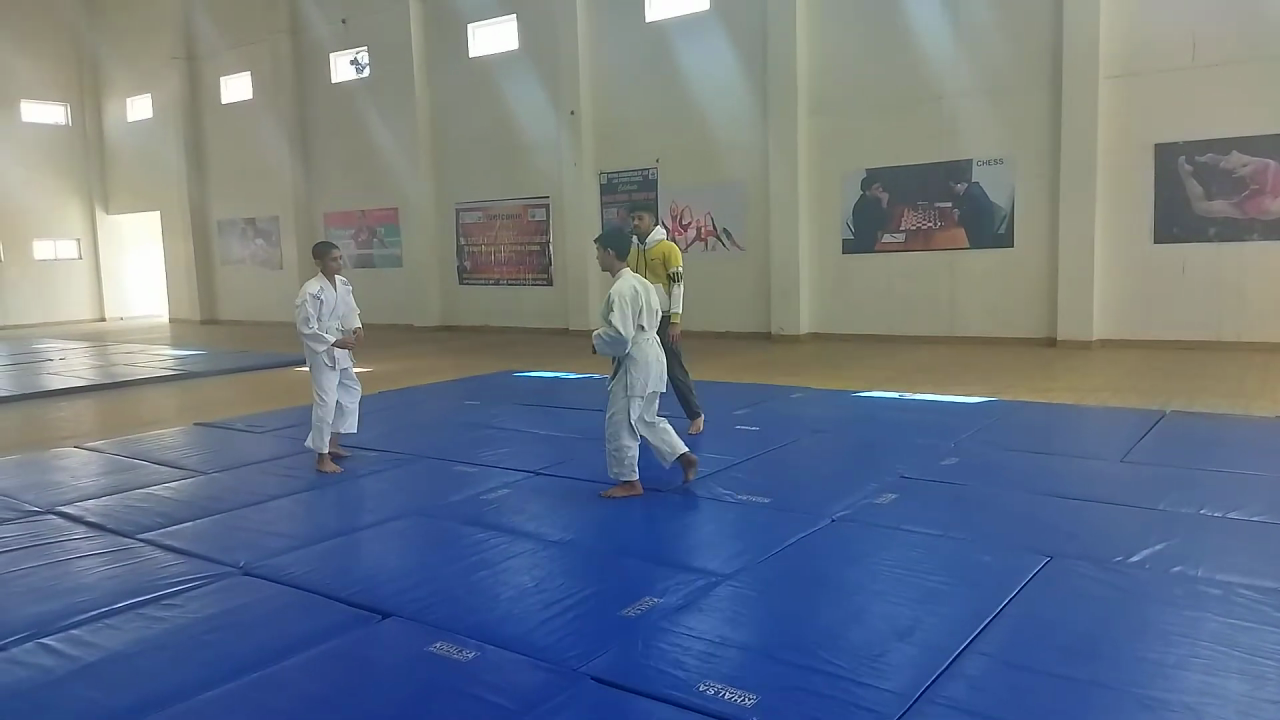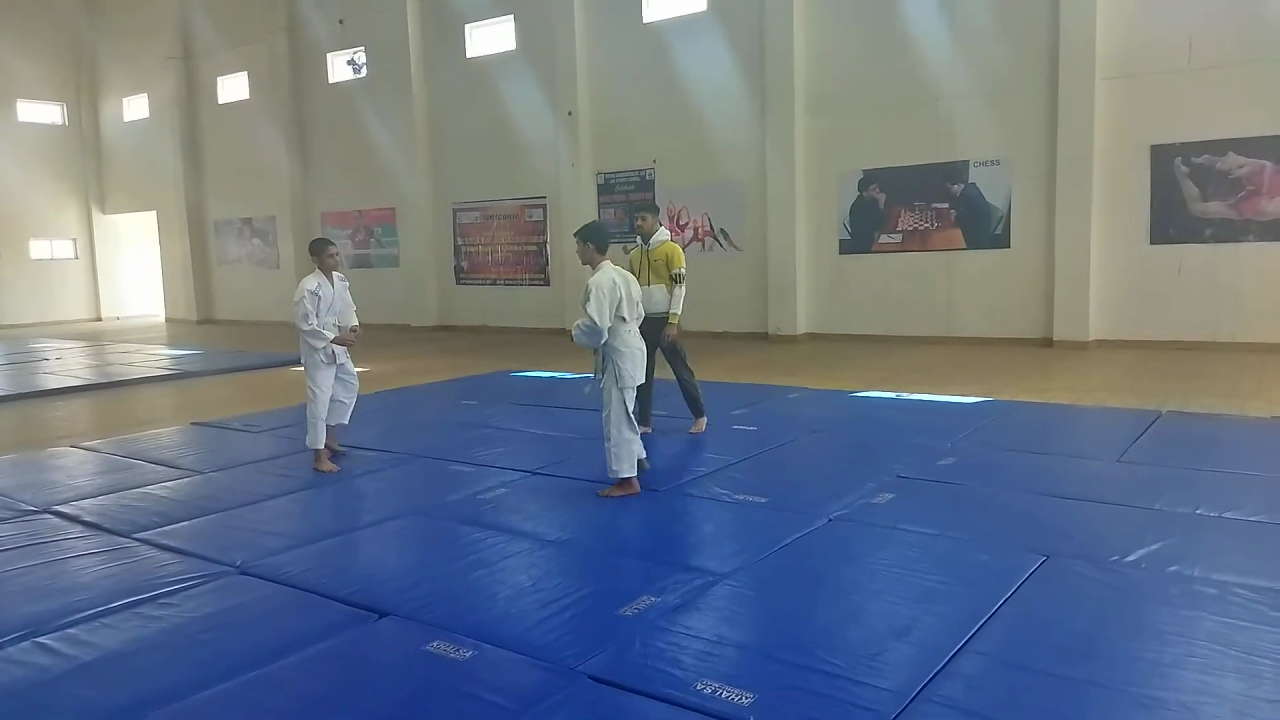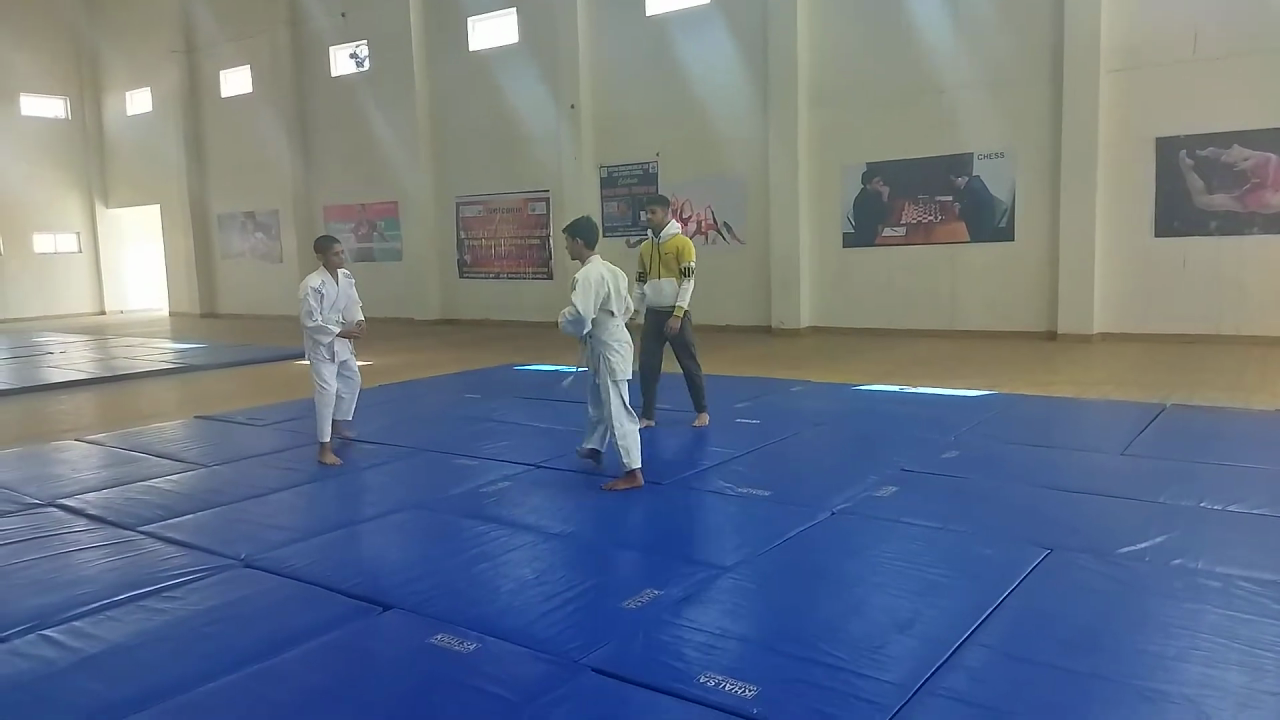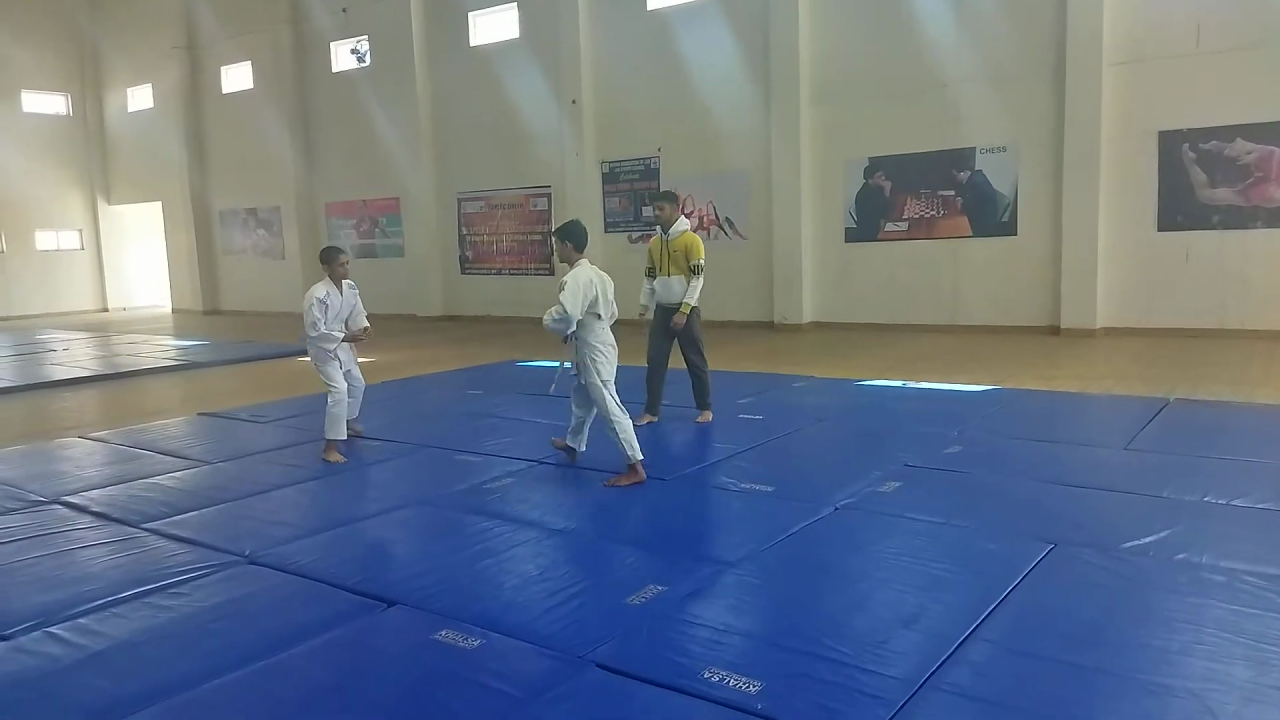
dt=0.1s
person 1, frame 1
left shoulder: (620, 289)
right shoulder: (642, 282)
left elbow: (620, 336)
left wrist: (598, 340)
left hip: (635, 363)
right hip: (651, 357)
left knee: (619, 421)
right knee: (646, 419)
left ankle: (629, 480)
right ankle: (683, 457)
person 1, frame 2
left shoulder: (599, 281)
right shoulder: (623, 275)
left elbow: (594, 327)
right elbow: (638, 313)
left wrist: (578, 333)
left hip: (619, 354)
right hip: (629, 347)
left knee: (618, 417)
right knee: (619, 413)
left ankle: (627, 480)
right ankle: (637, 458)
person 1, frame 3
left shoulder: (586, 275)
right shoulder: (613, 270)
left elbow: (579, 317)
right elbow: (627, 309)
left wrist: (563, 320)
left hip: (606, 348)
right hip: (616, 341)
left knee: (617, 410)
right knee: (598, 402)
left ankle: (632, 472)
right ankle: (594, 447)
person 1, frame 4
left shoulder: (574, 278)
right shoulder: (599, 275)
left elbow: (566, 316)
right elbow: (612, 313)
left wrist: (549, 318)
left hip: (592, 351)
right hip: (598, 343)
left knee: (608, 407)
right knee: (581, 402)
left ankle: (635, 466)
right ankle: (573, 443)
person 2, frame 1
left shoulder: (668, 248)
right shoulder: (630, 253)
left elbow: (678, 285)
left wrist: (675, 321)
left hip: (665, 319)
left knee: (675, 370)
left ankle: (695, 415)
person 2, frame 2
left shoulder: (671, 249)
right shoulder: (635, 255)
left elbow: (679, 288)
left wrist: (672, 322)
left hip: (666, 321)
right hip: (643, 321)
left knee: (681, 371)
right knee: (642, 374)
left ankle: (700, 416)
right ankle: (644, 423)
person 2, frame 3
left shoulder: (682, 243)
right shoulder: (645, 247)
left elbow: (688, 281)
right elbow: (640, 282)
left wrist: (677, 315)
left hip: (675, 315)
right hip: (652, 314)
left knee: (689, 364)
right knee: (647, 367)
left ankle: (702, 411)
right ankle: (647, 416)
person 2, frame 4
left shoulder: (691, 240)
right shoulder: (654, 243)
left elbow: (697, 279)
right elbow: (649, 279)
left wrist: (683, 311)
right wrist: (643, 310)
left hip: (686, 311)
right hip: (661, 310)
left knee: (695, 361)
right knee: (655, 361)
left ankle: (705, 409)
right ankle: (651, 411)
person 3, frame 1
left shoulder: (343, 284)
right shoulder: (311, 292)
left elbow: (350, 312)
right elbow: (305, 328)
left wrist: (356, 329)
right wrist: (334, 343)
left hip: (339, 349)
right hip: (321, 352)
left knee: (351, 392)
right knee: (325, 401)
left ankle: (332, 443)
right ankle: (322, 457)
person 3, frame 2
left shoulder: (340, 280)
right shoulder: (309, 288)
left elbow: (347, 308)
right elbow: (305, 325)
left wrist: (353, 326)
right wrist: (334, 338)
left hip: (336, 345)
right hip: (317, 348)
left knee: (348, 385)
right knee: (319, 398)
left ankle: (329, 436)
right ankle: (319, 455)
person 3, frame 3
left shoulder: (346, 277)
right shoulder: (312, 285)
left elbow: (352, 304)
right elbow: (310, 321)
left wrist: (358, 321)
right wrist: (339, 333)
left hip: (340, 340)
right hip: (321, 344)
left knee: (350, 381)
right knee: (327, 390)
left ankle: (337, 425)
right ankle: (324, 448)
person 3, frame 4
left shoulder: (350, 287)
right shoulder: (317, 296)
left elbow: (357, 314)
right elbow: (314, 331)
left wrist: (363, 328)
right wrist: (345, 337)
left hip: (343, 347)
right hip: (324, 350)
left knee: (356, 385)
right knee: (339, 391)
left ankle: (346, 423)
right ankle: (330, 447)
